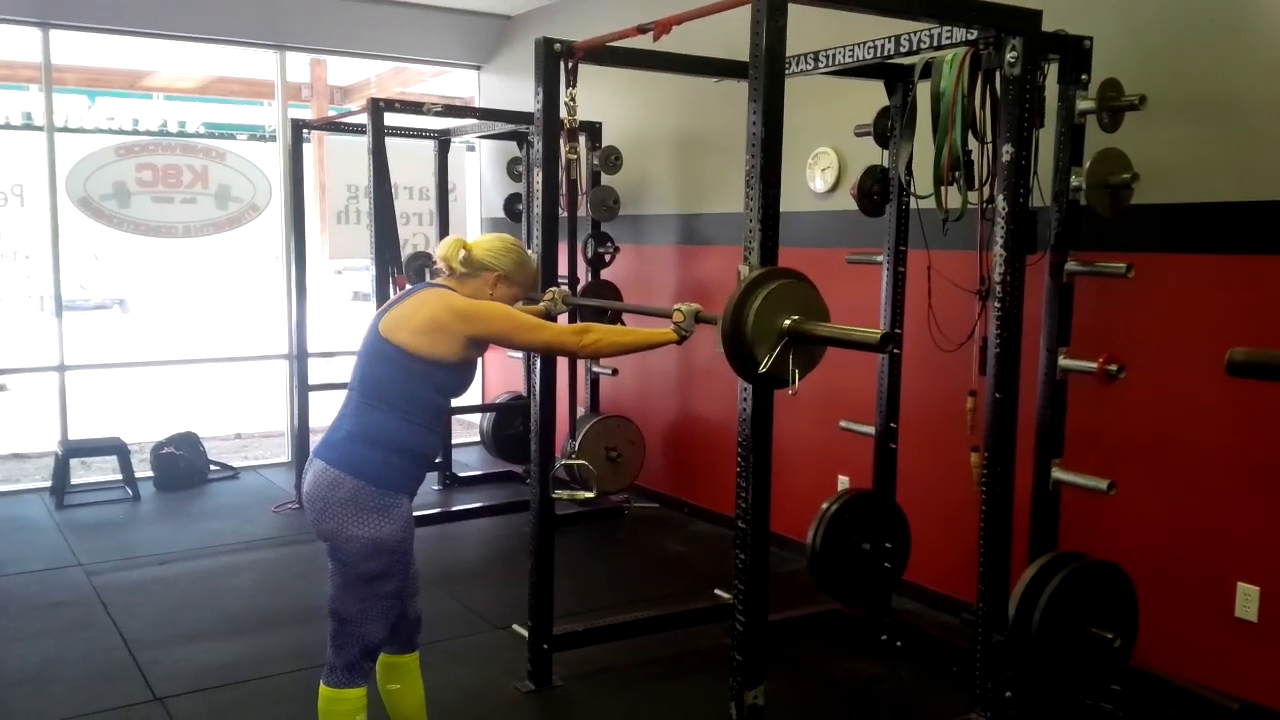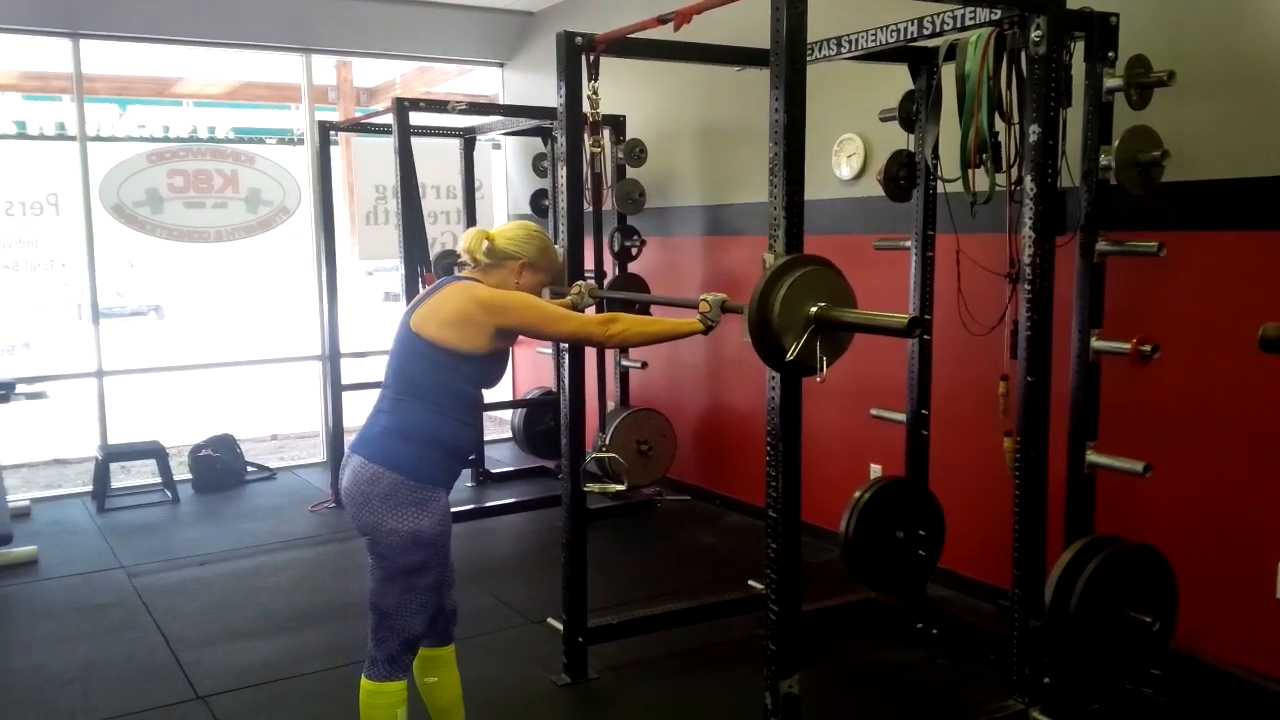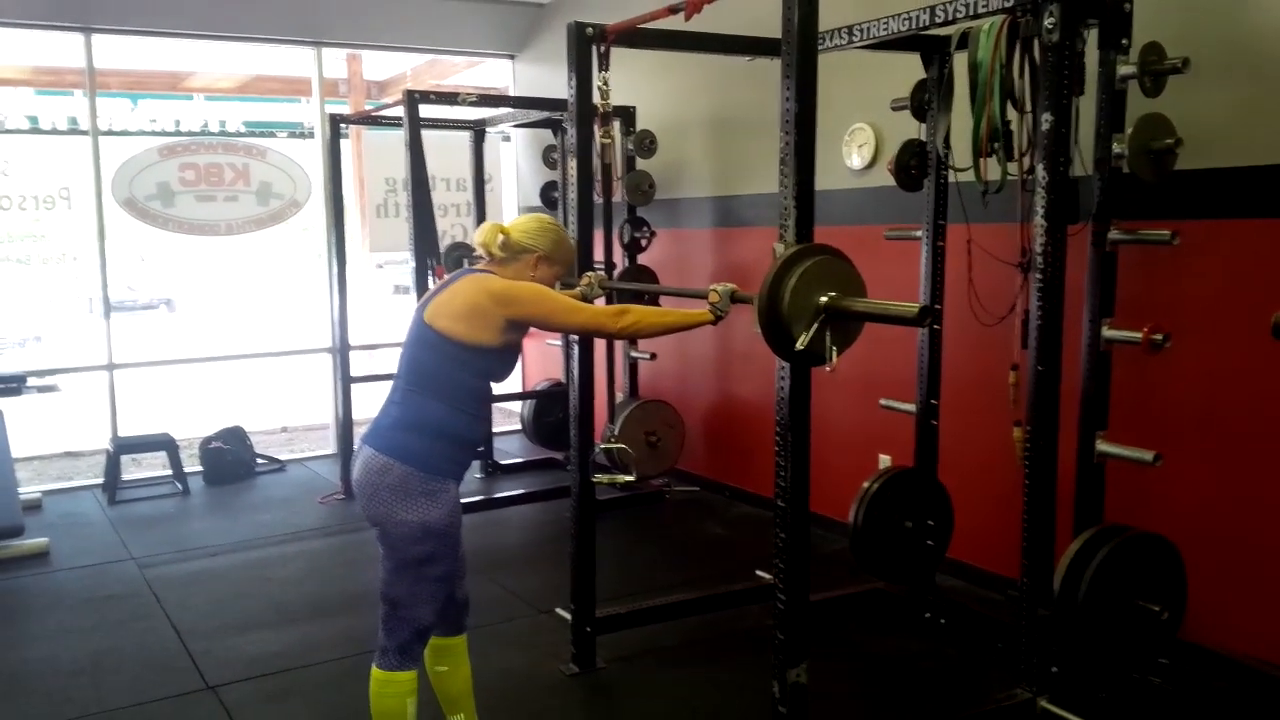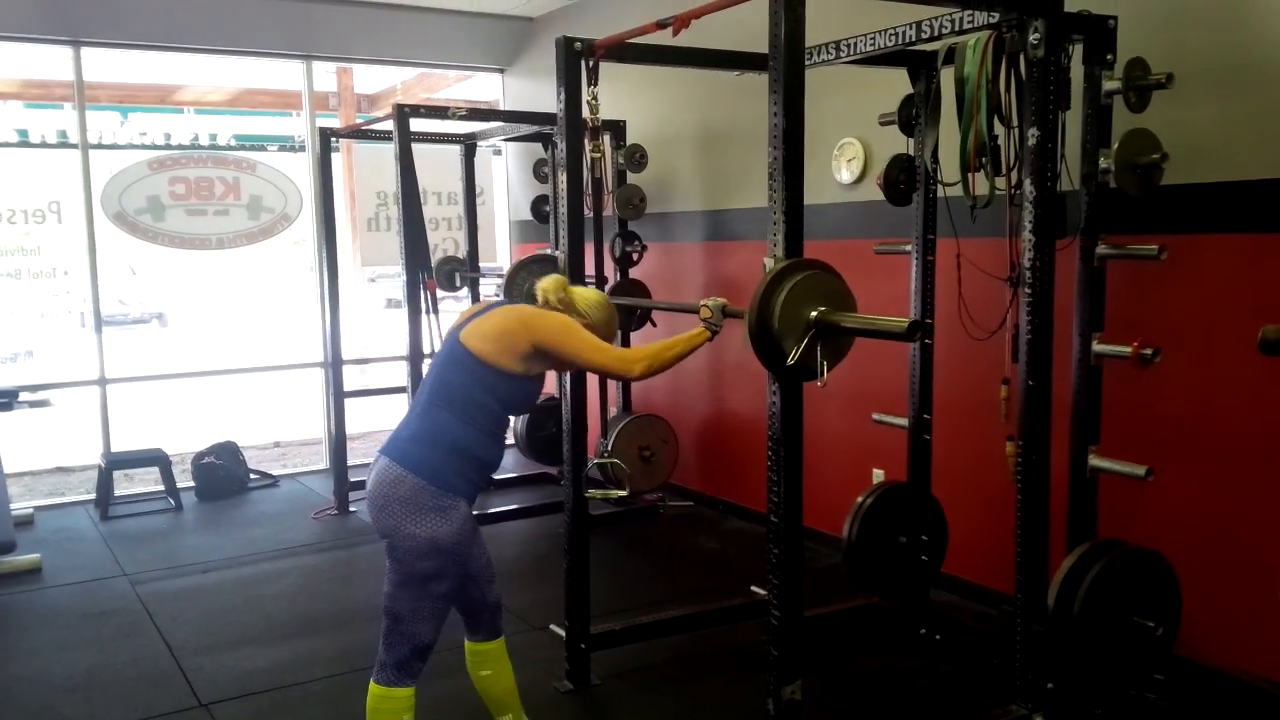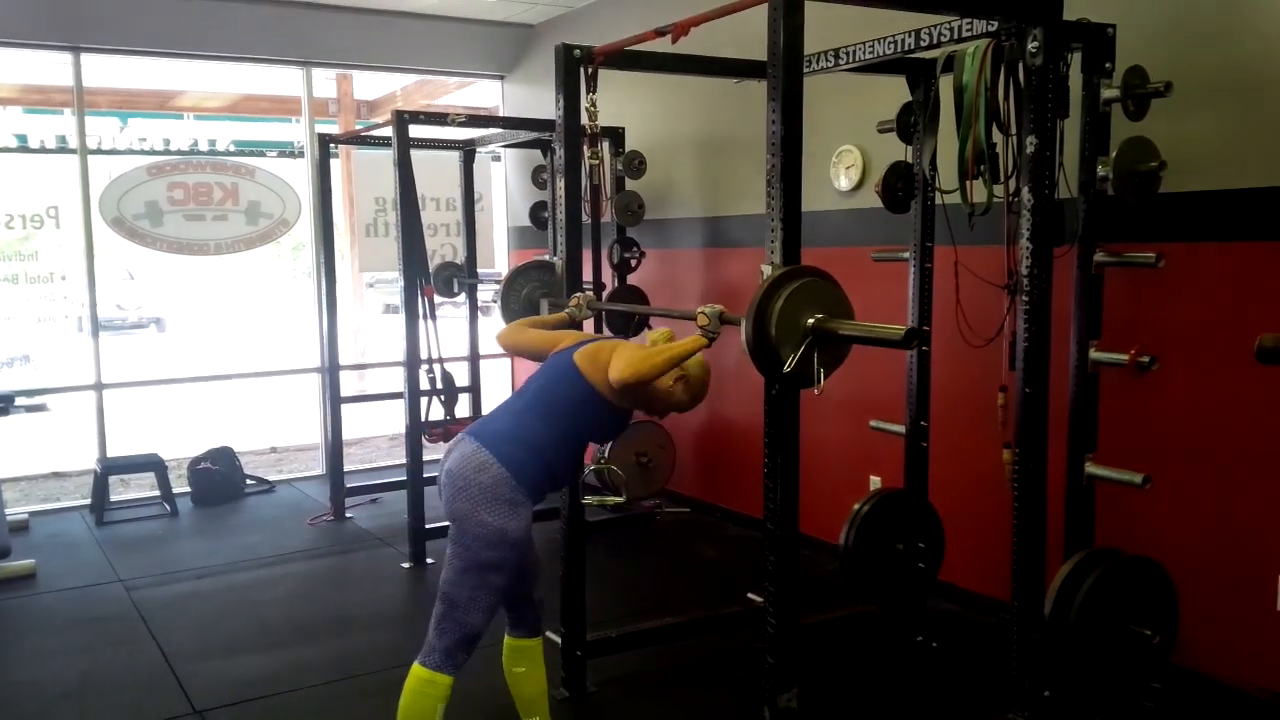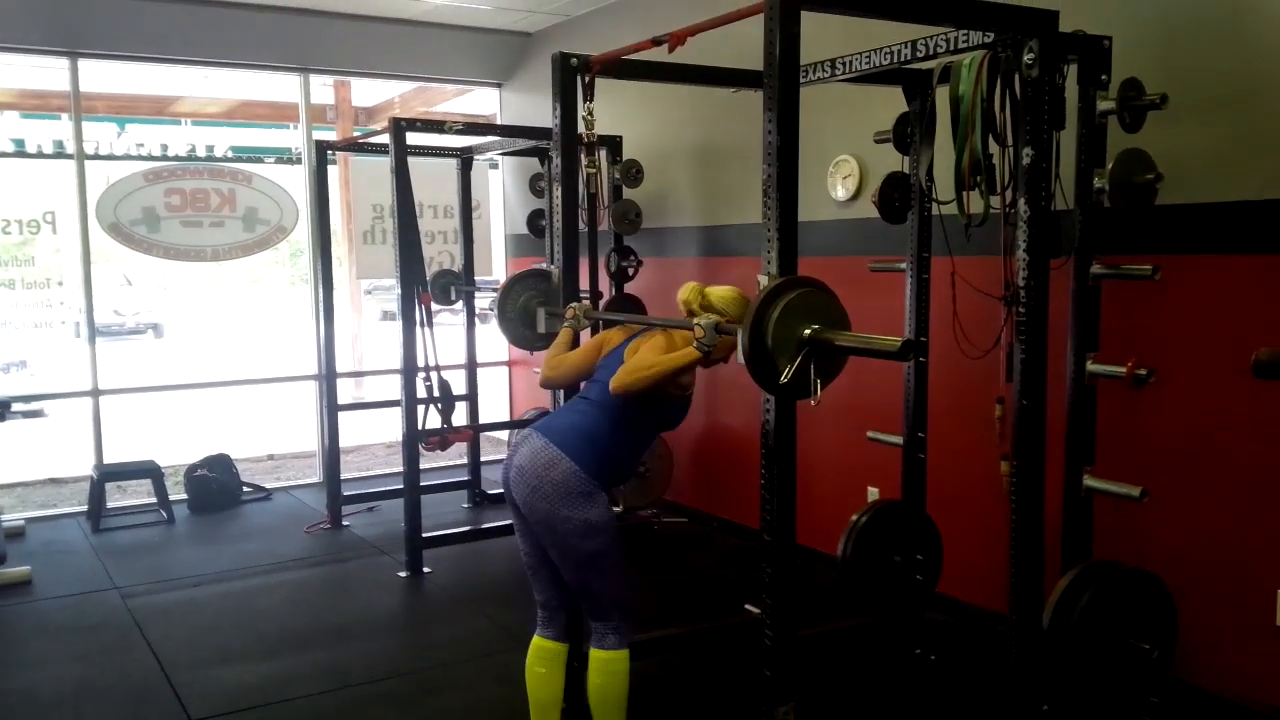
dt=0.5s
person 1, frame 1
left shoulder: (427, 300)
right shoulder: (455, 312)
right elbow: (579, 341)
left wrist: (544, 310)
right wrist: (672, 333)
left hip: (349, 478)
right hip: (363, 492)
left knee: (401, 628)
right knee: (356, 650)
person 1, frame 2
left shoulder: (457, 293)
right shoulder: (483, 303)
right elbow: (605, 331)
left wrist: (569, 302)
right wrist: (699, 324)
left hip: (390, 474)
right hip: (400, 486)
left knee: (437, 624)
right knee: (395, 644)
person 1, frame 3
left shoulder: (472, 286)
right shoulder: (498, 295)
right elbow: (616, 322)
left wrist: (579, 294)
right wrist: (710, 314)
left hip: (403, 465)
right hip: (411, 478)
left knee: (449, 613)
right knee: (406, 634)
person 1, frame 4
left shoulder: (505, 316)
right shoulder: (535, 323)
right elbow: (630, 365)
right wrist: (705, 330)
left hip: (424, 483)
right hip: (423, 493)
left knee: (485, 615)
right knee: (406, 650)
person 1, frame 5
left shoulder: (593, 342)
right shoulder: (635, 356)
left elbow: (509, 336)
right elbow: (622, 378)
left wrist: (569, 316)
right wrist: (699, 342)
left hip: (474, 463)
right hip: (491, 484)
left knee: (526, 616)
right knee: (452, 642)
person 1, frame 6
left shoulder: (631, 332)
right shoulder: (675, 346)
left elbow: (550, 372)
right elbow: (622, 383)
left wrist: (571, 325)
right wrist: (695, 352)
left hip: (526, 459)
right hip: (562, 479)
left knee: (554, 619)
right knee: (609, 624)
